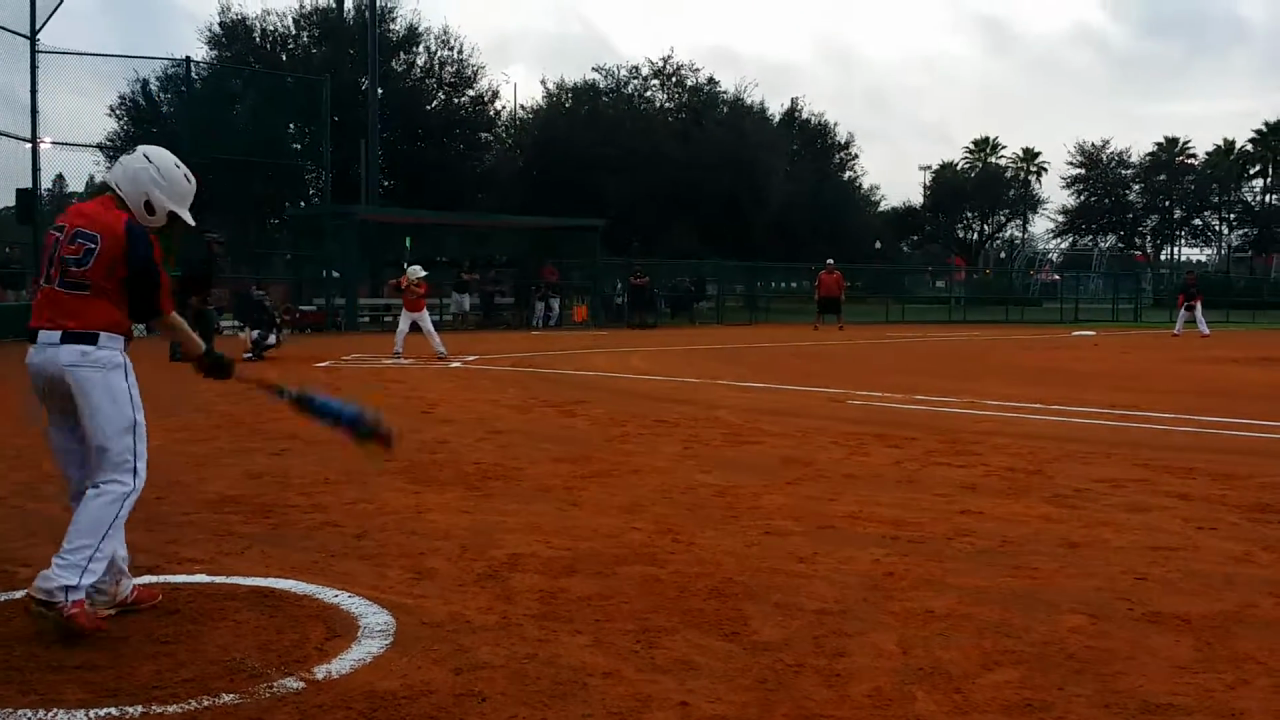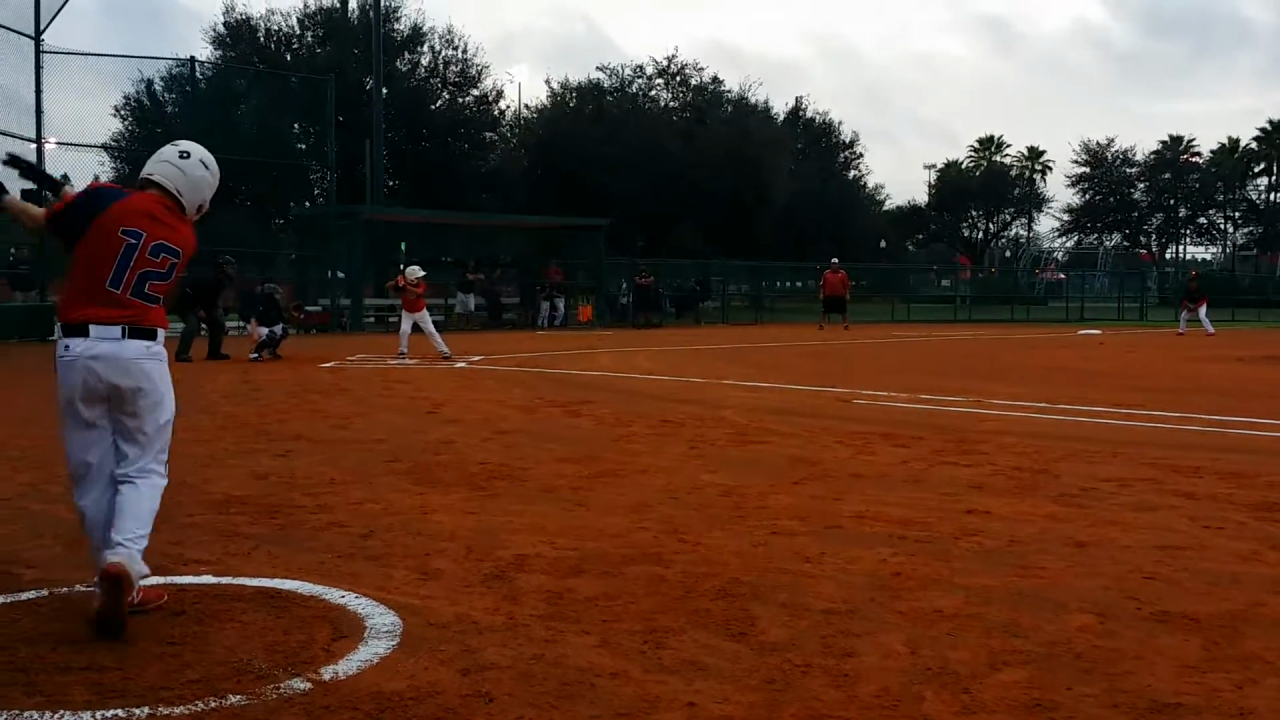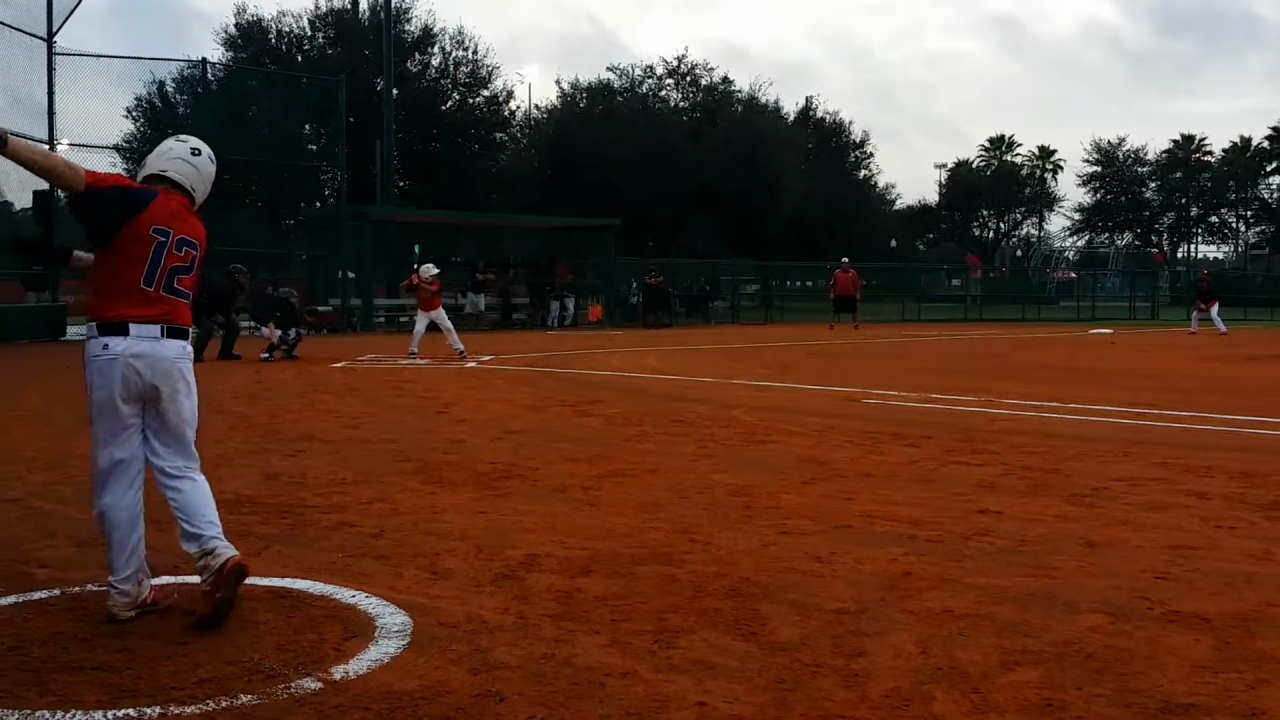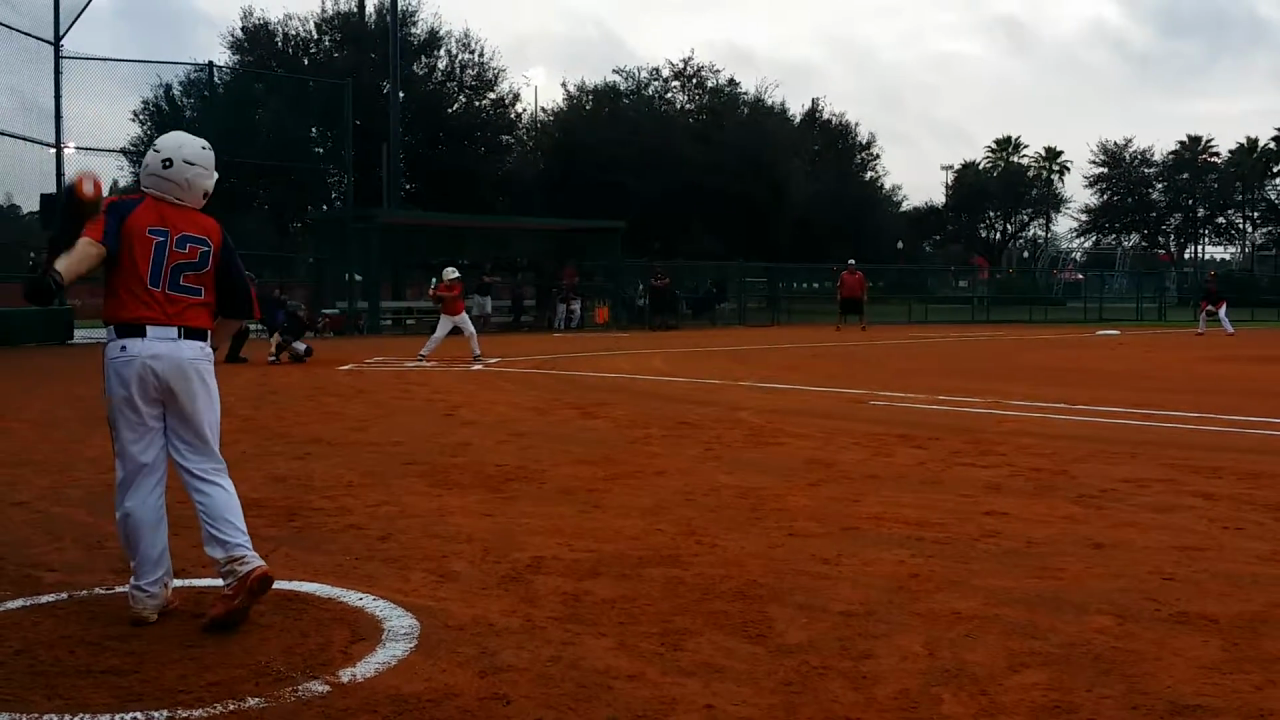
dt=0.3s
person 1, frame 1
left shoulder: (69, 217)
right shoulder: (130, 232)
right elbow: (158, 311)
right wrist: (201, 353)
left hip: (44, 355)
right hip: (94, 358)
left knee: (92, 477)
right knee: (119, 476)
left ankle: (109, 584)
right ankle: (61, 588)
person 1, frame 2
left shoulder: (106, 201)
right shoulder: (186, 238)
left elbow: (42, 222)
right wrist: (66, 192)
left hip: (79, 350)
right hip: (140, 354)
left knee: (93, 475)
right knee: (142, 470)
left ankle: (120, 591)
right ankle: (122, 560)
person 1, frame 3
left shoulder: (131, 199)
right shoulder: (196, 232)
left elbow: (69, 175)
right wrist: (76, 257)
left hip: (112, 351)
right hip: (171, 353)
left knee: (118, 473)
right knee: (179, 465)
left ankle: (127, 589)
right ankle: (215, 552)
person 1, frame 4
left shoulder: (123, 212)
right shoulder: (212, 233)
left elbow: (90, 248)
right elbow: (234, 315)
left wrist: (53, 277)
left hip: (130, 352)
right hip: (191, 353)
left knee: (139, 475)
right knee: (204, 465)
left ankle: (150, 591)
right ankle: (242, 562)
